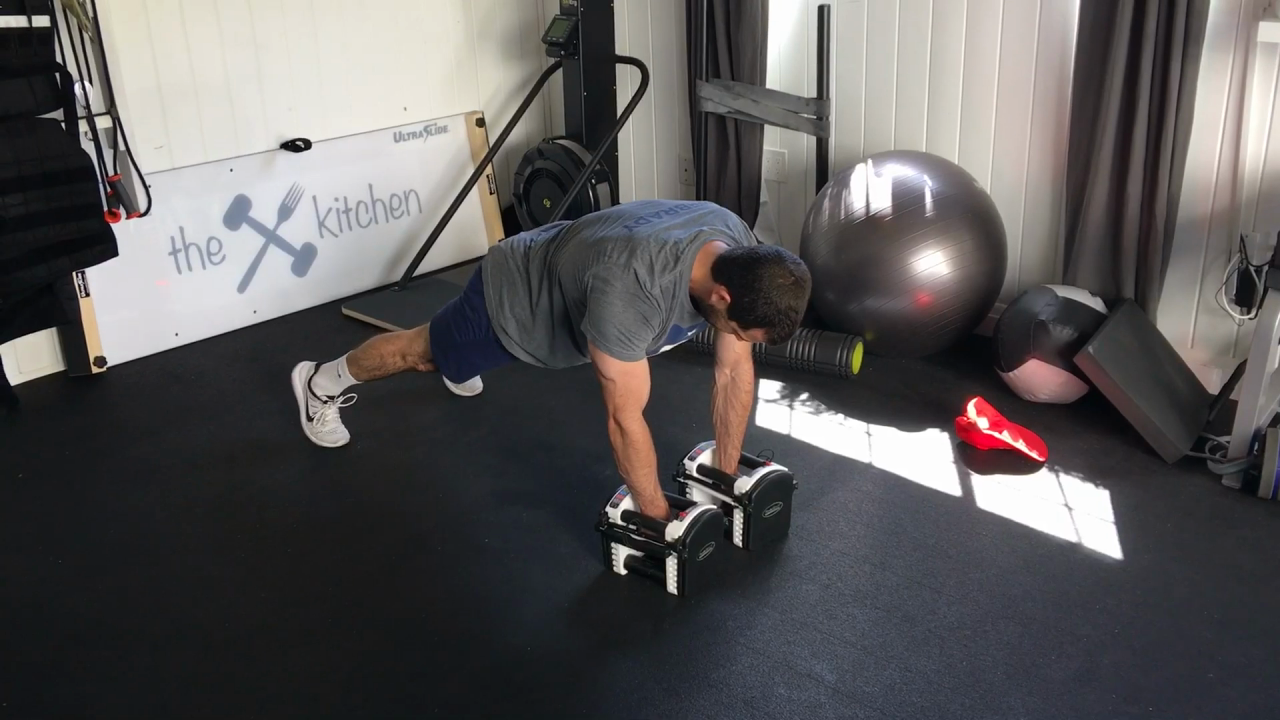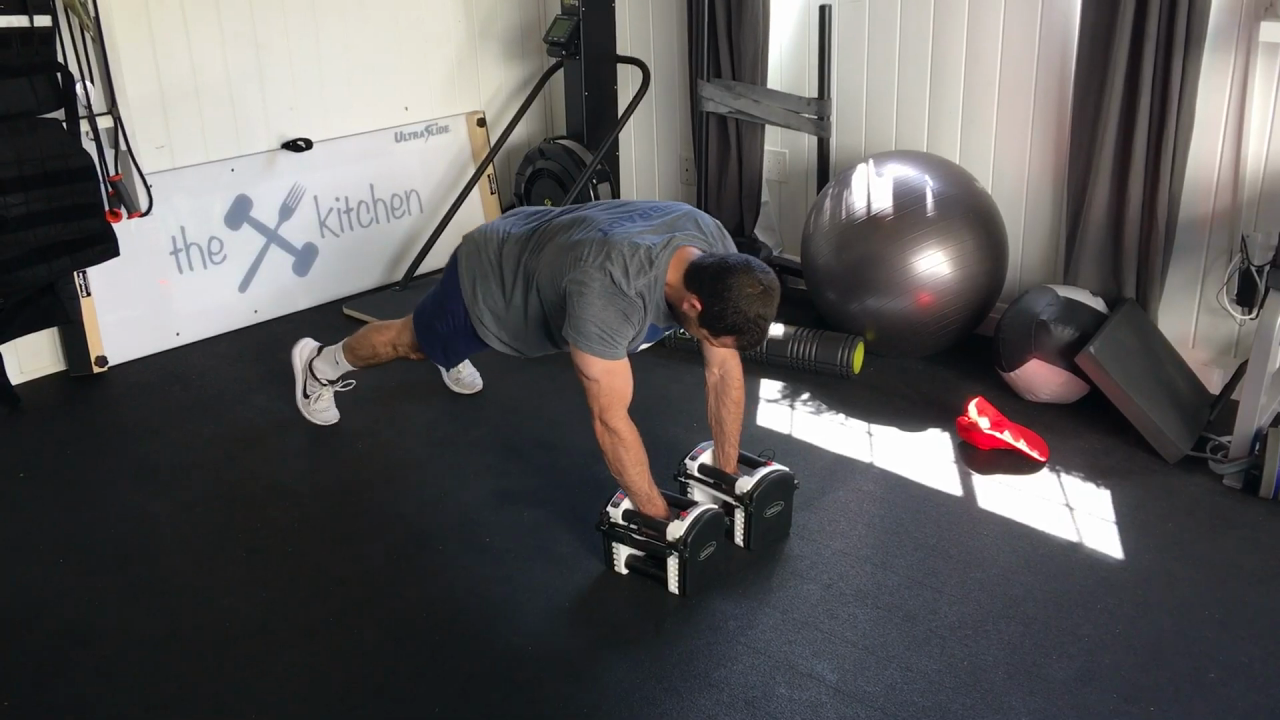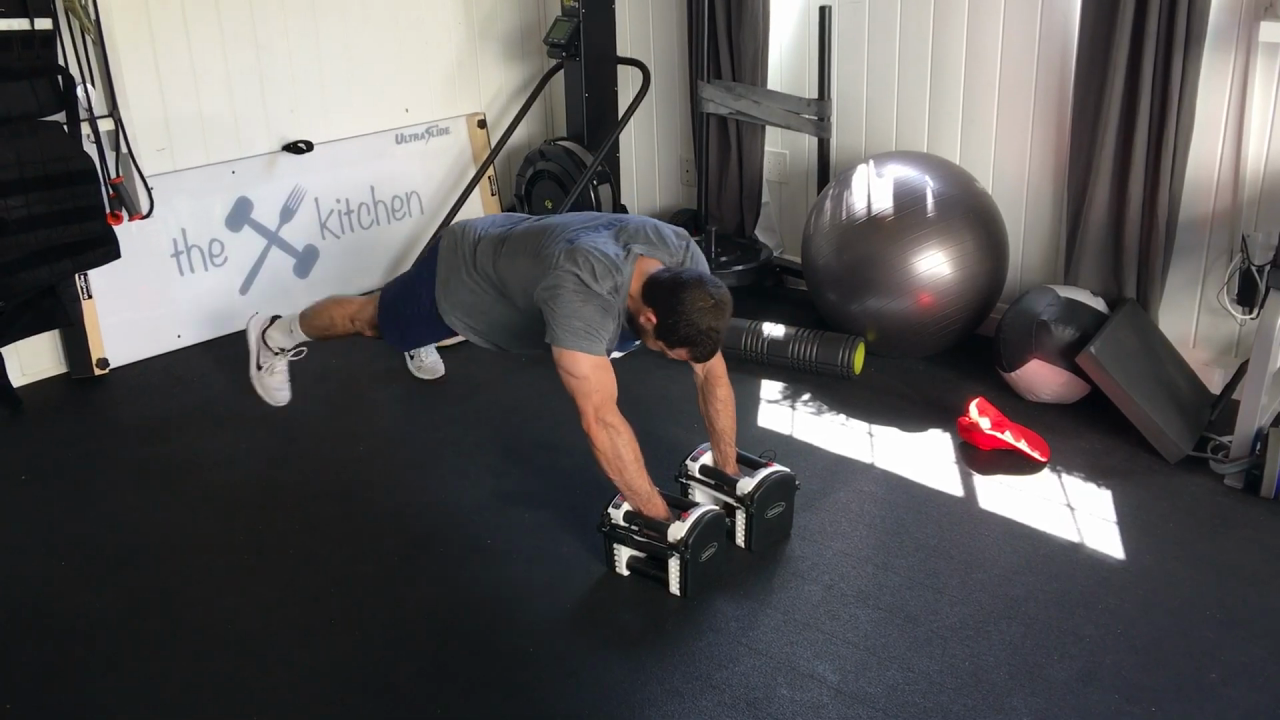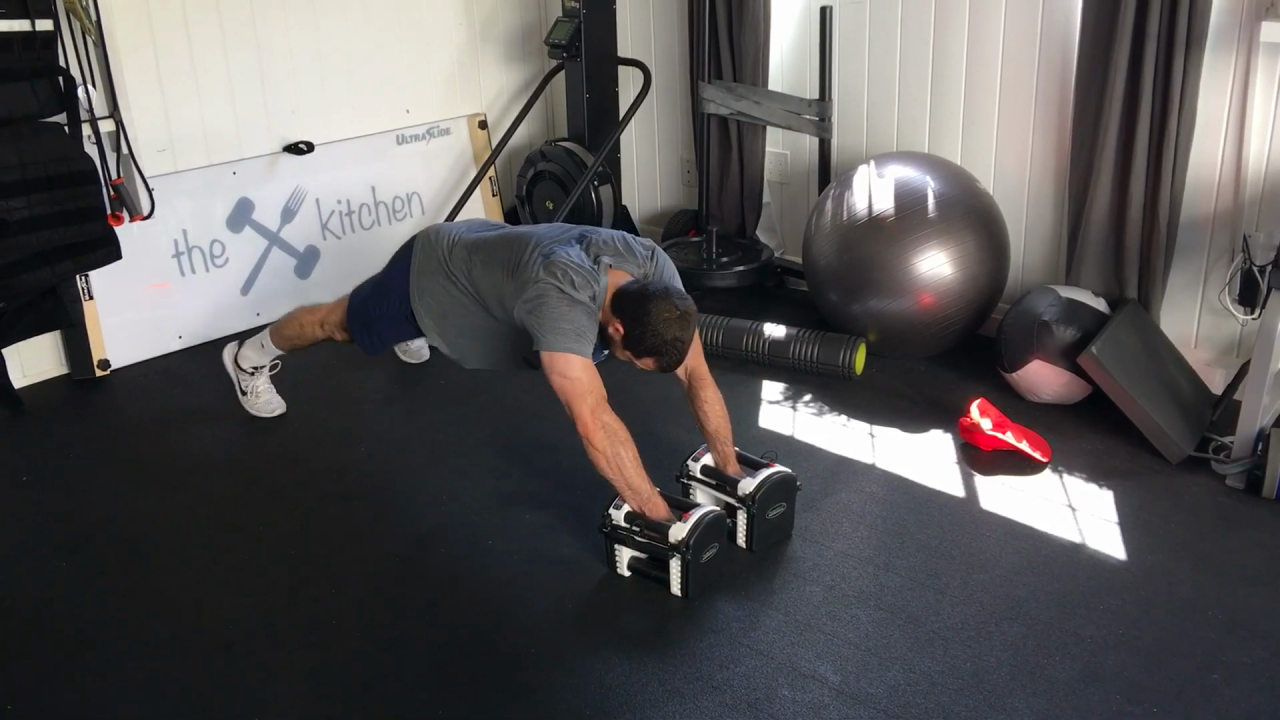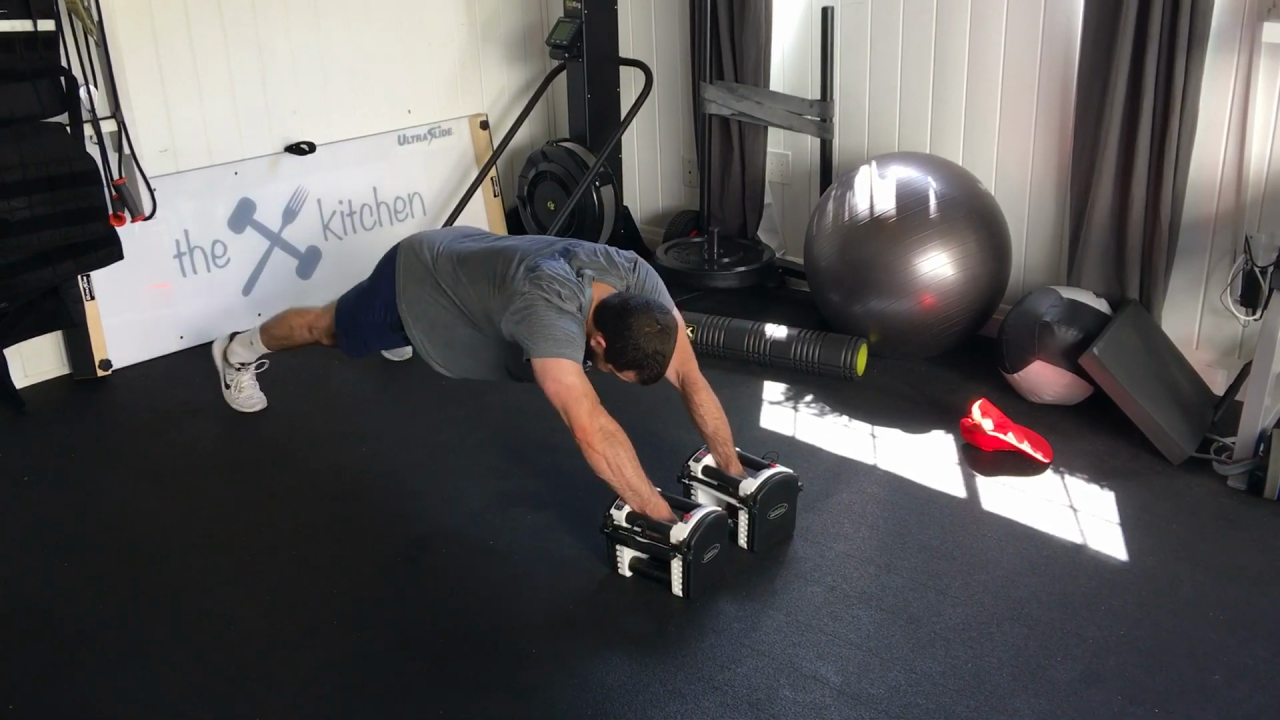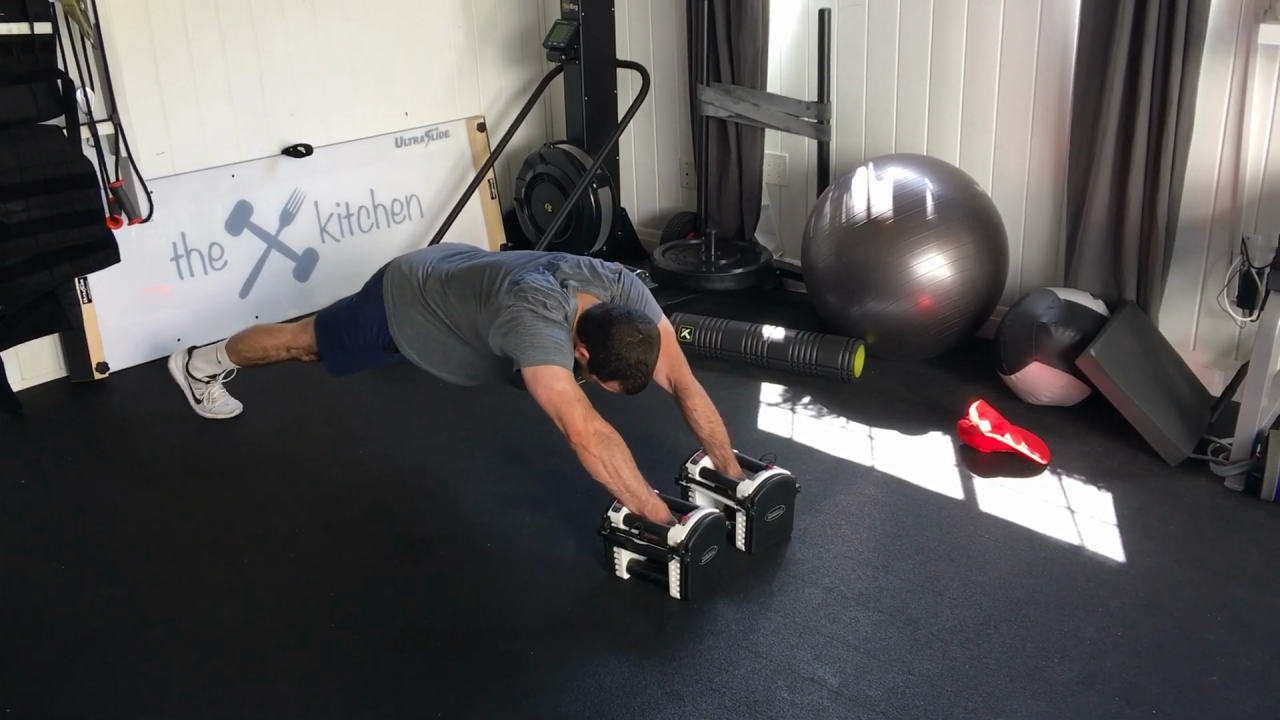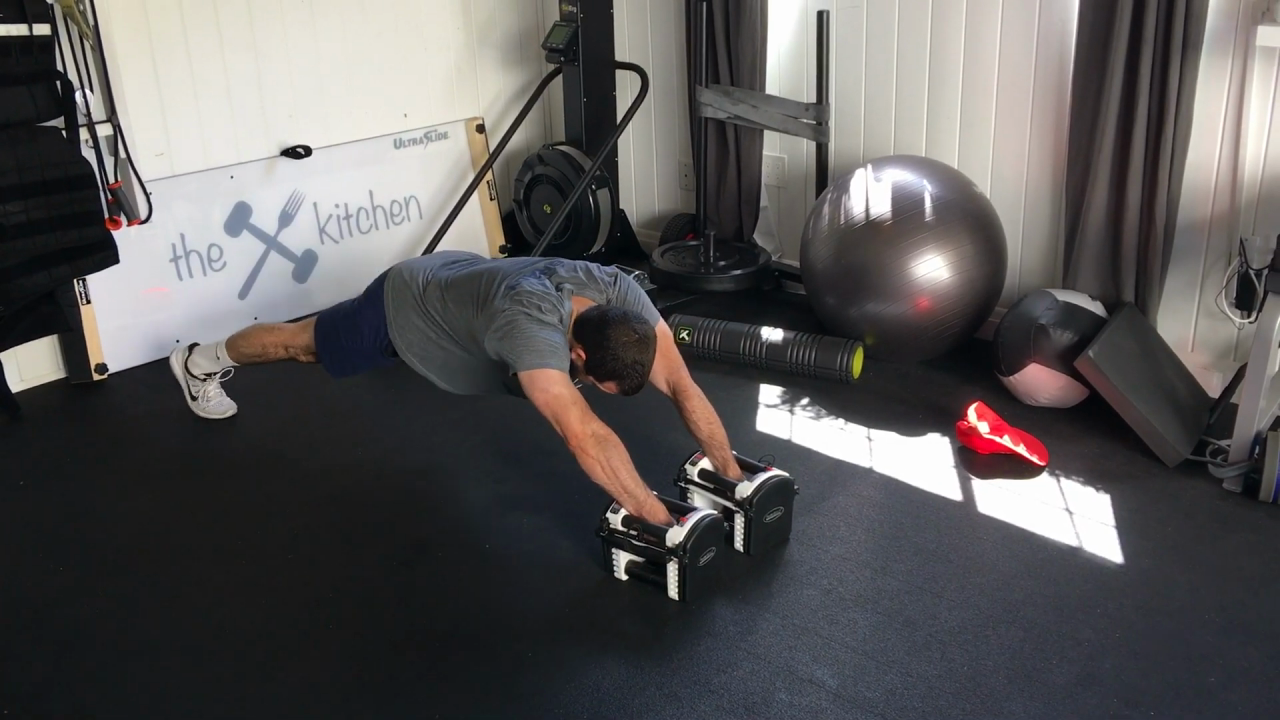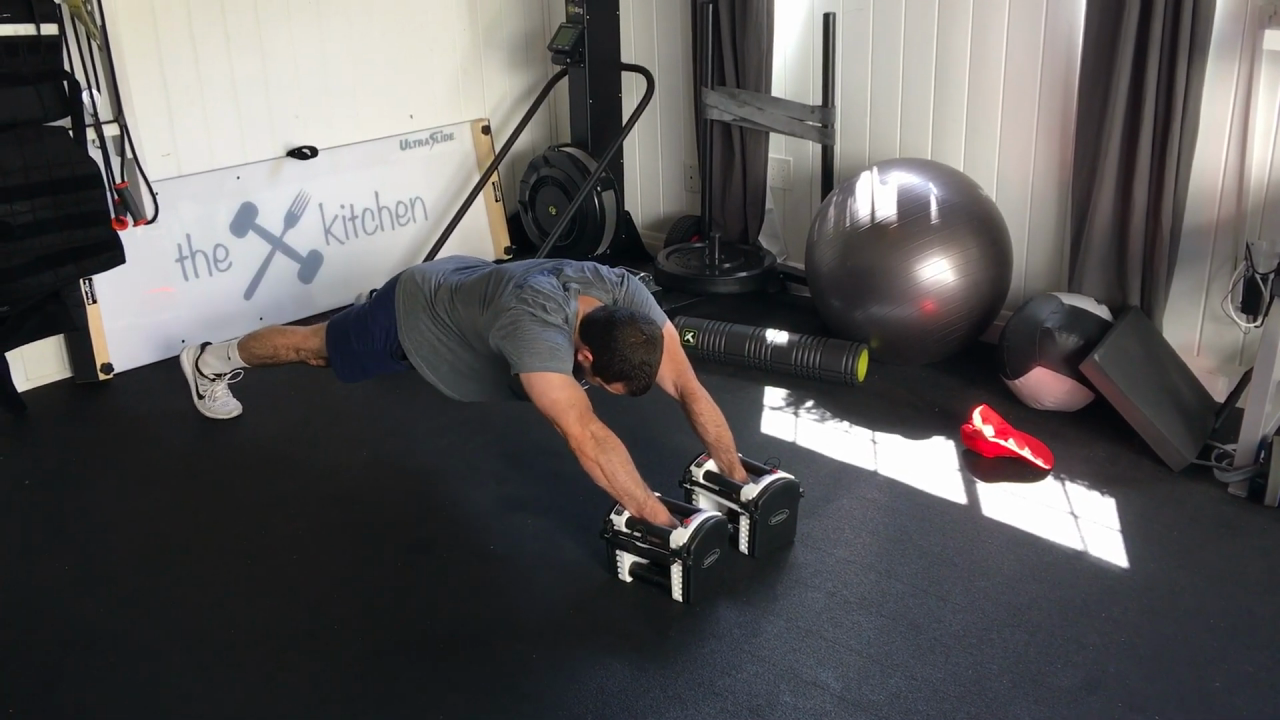
dt=0.5s
person 1, frame 1
left shoulder: (741, 252)
right shoulder: (631, 286)
left elbow: (734, 372)
right elbow: (625, 419)
left wrist: (726, 479)
right wrist: (660, 520)
left hip: (559, 277)
right hip: (513, 294)
right knee: (424, 350)
left ankle: (455, 364)
right ankle: (322, 383)
person 1, frame 2
left shoulder: (715, 248)
right shoulder: (608, 289)
left elbow: (724, 370)
right elbow: (611, 421)
left wrist: (728, 476)
right wrist: (660, 521)
left hip: (534, 246)
right hip: (488, 274)
right knee: (413, 341)
left ankle: (453, 359)
right ankle: (321, 365)
person 1, frame 3
left shoulder: (682, 256)
right shoulder: (583, 294)
left elbow: (712, 372)
right elbow: (601, 420)
left wrist: (730, 474)
right wrist: (661, 520)
left hip: (508, 249)
right hip: (460, 267)
right knee: (372, 318)
left ankle: (418, 341)
right ankle: (276, 337)
person 1, frame 4
left shoulder: (654, 268)
right shoulder: (563, 301)
left elbow: (697, 375)
right elbow: (594, 424)
left wrist: (732, 473)
right wrist: (660, 518)
left hip: (482, 254)
right hip: (434, 266)
right knee: (345, 321)
left ankle: (408, 331)
right ankle: (251, 353)
person 1, frame 5
left shoulder: (639, 279)
right shoulder: (549, 311)
left elbow: (691, 379)
right elbow: (590, 429)
left wrist: (734, 473)
right wrist: (663, 520)
left hip: (466, 259)
right hip: (418, 274)
right knee: (330, 328)
left ankle: (396, 334)
right ankle: (241, 351)
person 1, frame 6
left shoulder: (626, 290)
right shoulder: (536, 322)
left elbow: (684, 384)
right elbow: (586, 435)
left wrist: (732, 474)
right wrist: (662, 522)
left hip: (456, 271)
right hip: (406, 295)
right knee: (307, 342)
left ankle: (388, 353)
right ankle: (204, 363)
person 1, frame 7
left shoulder: (622, 294)
right shoulder: (533, 326)
left elbow: (682, 386)
right elbow: (585, 437)
left wrist: (733, 476)
right wrist: (661, 524)
left hip: (454, 277)
right hip: (406, 305)
right knee: (307, 344)
right ankle: (203, 361)
person 1, frame 8
left shoulder: (628, 297)
right shoulder: (538, 327)
left elbow: (690, 389)
right elbow: (587, 438)
left wrist: (739, 479)
right wrist: (665, 525)
left hip: (465, 287)
right hip: (416, 311)
right knee: (315, 345)
left ankle: (372, 307)
right ankle: (212, 360)
